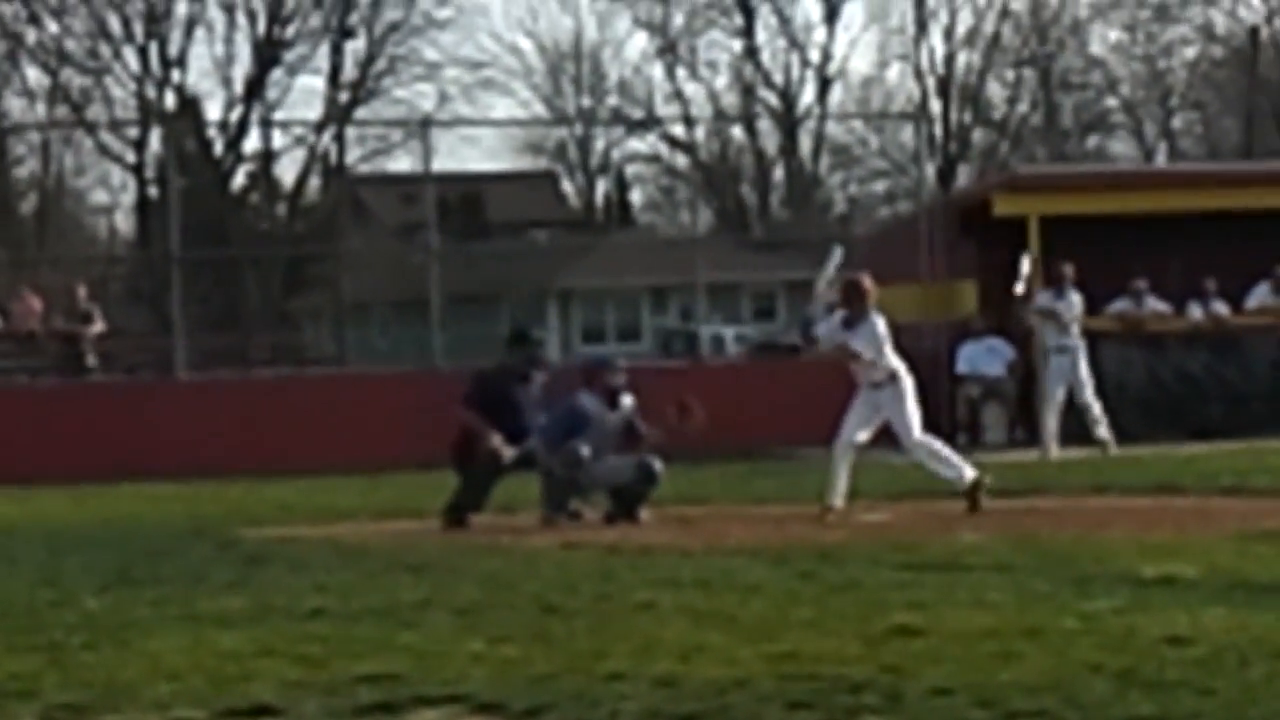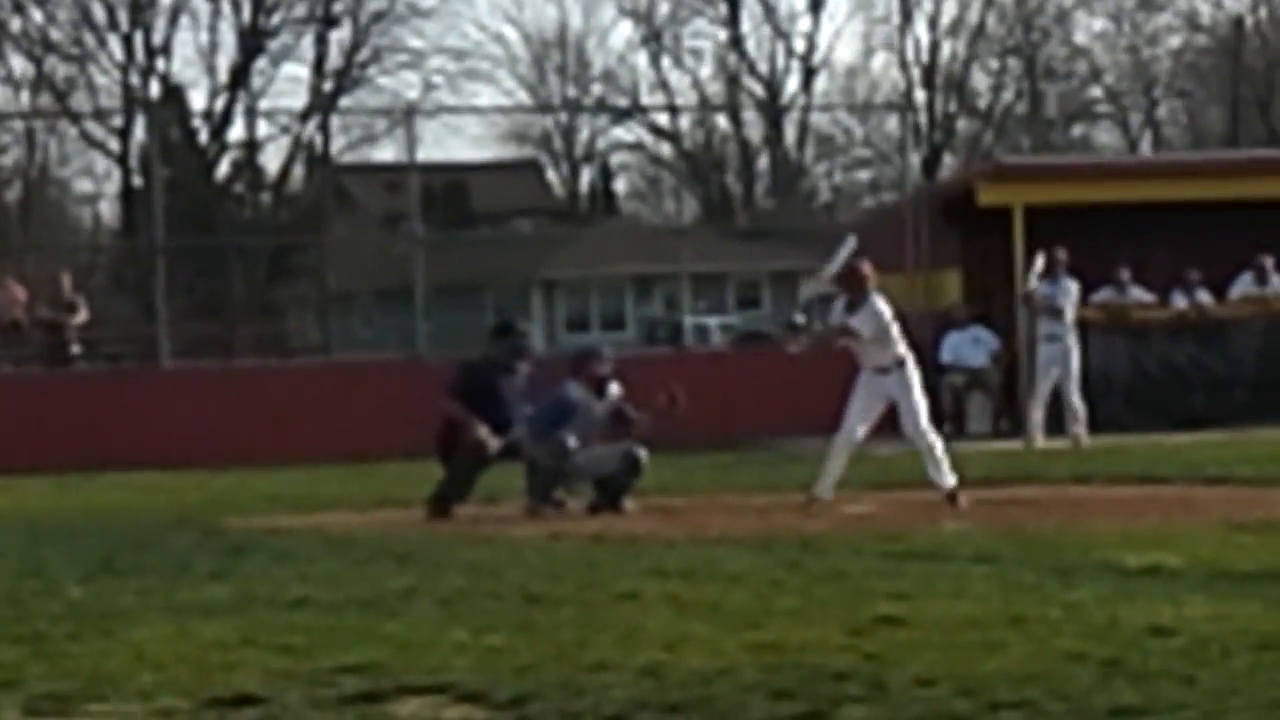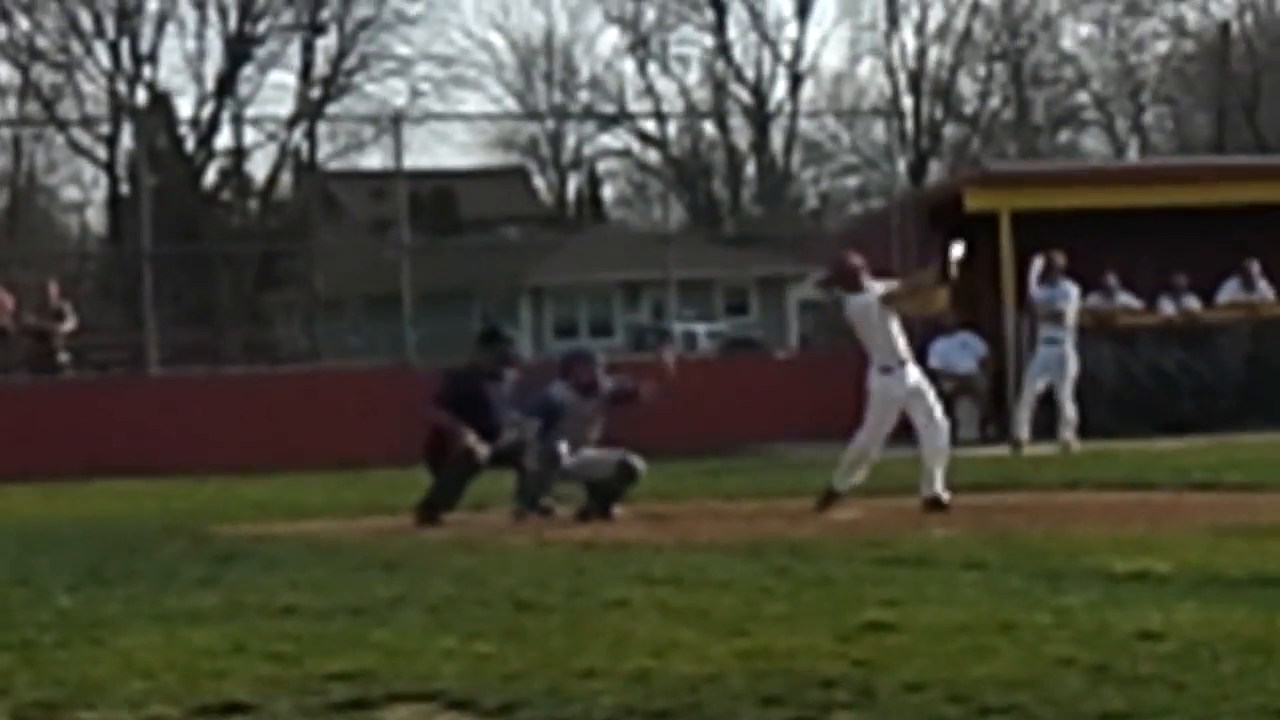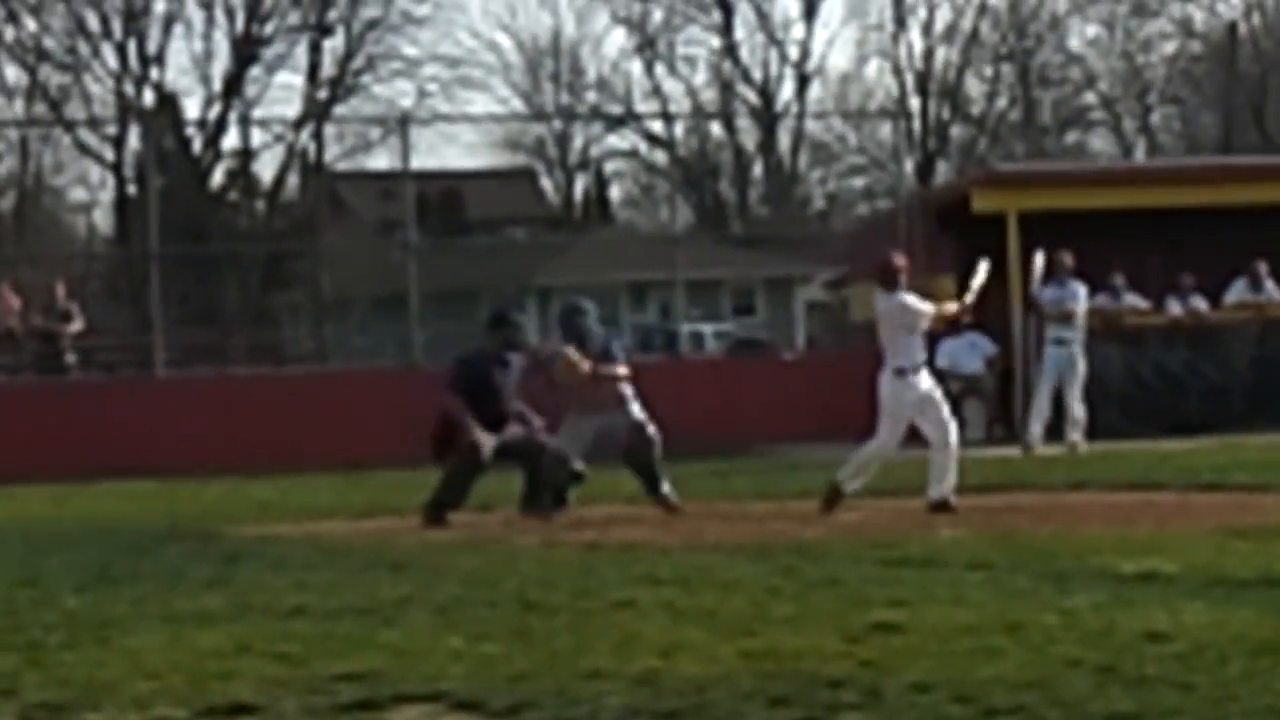
dt=0.3s
person 1, frame 1
left shoulder: (874, 326)
right shoulder: (838, 318)
left elbow: (847, 355)
right elbow: (815, 339)
left wrist: (813, 348)
left hip: (894, 385)
right hip: (869, 389)
left knee: (912, 437)
right knee: (844, 442)
left ankle: (969, 480)
right ankle: (834, 501)
person 1, frame 2
left shoulder: (876, 307)
right shoulder: (842, 306)
left elbow: (844, 333)
right elbow: (834, 337)
left hip: (900, 372)
right hip: (872, 376)
left knee: (918, 429)
right knee: (848, 436)
left ankle: (948, 486)
right ankle: (821, 491)
person 1, frame 3
left shoulder: (864, 292)
right shoulder: (856, 301)
right elbow: (892, 294)
left wrist: (930, 281)
right wrist: (932, 280)
left hip: (907, 372)
right hip: (888, 377)
left knee: (936, 427)
right knee: (870, 437)
left ankle: (932, 493)
right ankle: (838, 486)
person 1, frame 4
left shoulder: (886, 297)
right shoulder: (902, 303)
right elbow: (937, 312)
right wrist: (956, 307)
left hip: (920, 378)
right hip: (900, 382)
left knee: (946, 436)
right knee: (885, 443)
left ankle: (939, 496)
right ankle: (841, 485)
person 2, frame 1
left shoulder: (534, 381)
right shoulder: (488, 379)
left elbow: (534, 418)
right elbow: (467, 415)
right wrist: (492, 438)
left hip: (521, 444)
right hip: (484, 446)
right knee: (492, 458)
right ankle: (455, 512)
person 2, frame 2
left shoulder: (520, 370)
right shoulder: (473, 370)
left elbow: (521, 406)
right elbow: (452, 406)
right wrist: (476, 426)
right hip: (469, 436)
right knee: (480, 446)
right ankle: (440, 502)
person 2, frame 3
left shoulder: (506, 377)
right shoulder: (461, 378)
right elbow: (438, 413)
right wrist: (464, 433)
right hip: (462, 443)
right knee: (472, 454)
left ankle: (528, 503)
right ankle: (428, 509)
person 2, frame 4
left shoulder: (513, 361)
right shoulder: (472, 363)
right elbow: (452, 401)
left wrist: (530, 418)
right wrist: (472, 427)
left hip: (502, 429)
right hip: (471, 432)
left knee: (543, 447)
right knee: (477, 451)
left ankle: (535, 502)
right ankle: (436, 509)
person 3, frame 1
left shoulder: (1075, 298)
right shoulder: (1043, 297)
left elbow: (1060, 319)
right elbow: (1035, 319)
left wrist: (1041, 312)
left hip: (1074, 353)
right hip: (1054, 355)
left knee: (1086, 396)
right knee: (1051, 400)
left ankle: (1102, 437)
right ankle: (1049, 445)
person 3, frame 2
left shoulder: (1071, 286)
right shoulder: (1040, 286)
left elbow: (1061, 312)
right elbow: (1036, 312)
left wrist: (1040, 307)
left hip: (1066, 342)
right hip: (1045, 343)
left knee: (1071, 390)
right knee: (1040, 390)
left ankle: (1078, 431)
right ankle: (1034, 434)
person 3, frame 3
left shoulder: (1070, 289)
right shoulder: (1039, 290)
left elbow: (1062, 316)
right elbow: (1035, 314)
left wrist: (1041, 314)
left hip: (1064, 347)
right hip: (1043, 346)
left knee: (1065, 394)
right knee: (1029, 389)
left ankle: (1067, 437)
right ankle: (1020, 435)
person 3, frame 4
left shoulder: (1078, 289)
right shoulder: (1047, 290)
left elbow: (1072, 316)
right elbow: (1044, 315)
left wrist: (1048, 315)
left hip: (1072, 347)
right hip: (1051, 347)
left knee: (1073, 395)
right knee: (1042, 391)
left ankle: (1074, 438)
right ankle: (1033, 438)
person 4, frame 1
left shoulder: (625, 403)
right shoulder: (582, 407)
left elbow: (639, 440)
left hip: (599, 470)
right hip: (571, 474)
left knee: (651, 467)
left ankle: (624, 508)
person 4, frame 2
left shoulder: (612, 392)
right shoulder: (569, 397)
left elbow: (629, 426)
left hip: (585, 460)
right hip: (555, 463)
left knee: (636, 456)
left ankle: (608, 498)
right ankle: (540, 497)
person 4, frame 3
left shoulder: (604, 389)
right shoulder: (555, 395)
left elbow: (640, 392)
left hip: (581, 456)
right hip: (548, 454)
left knee: (631, 467)
right knee: (553, 453)
left ankle: (597, 505)
right ankle: (529, 504)
person 4, frame 4
left shoulder: (606, 347)
left elbow: (624, 372)
left wrist: (594, 371)
left hip: (620, 409)
right hip: (583, 416)
left knee: (643, 438)
left ankle: (658, 491)
